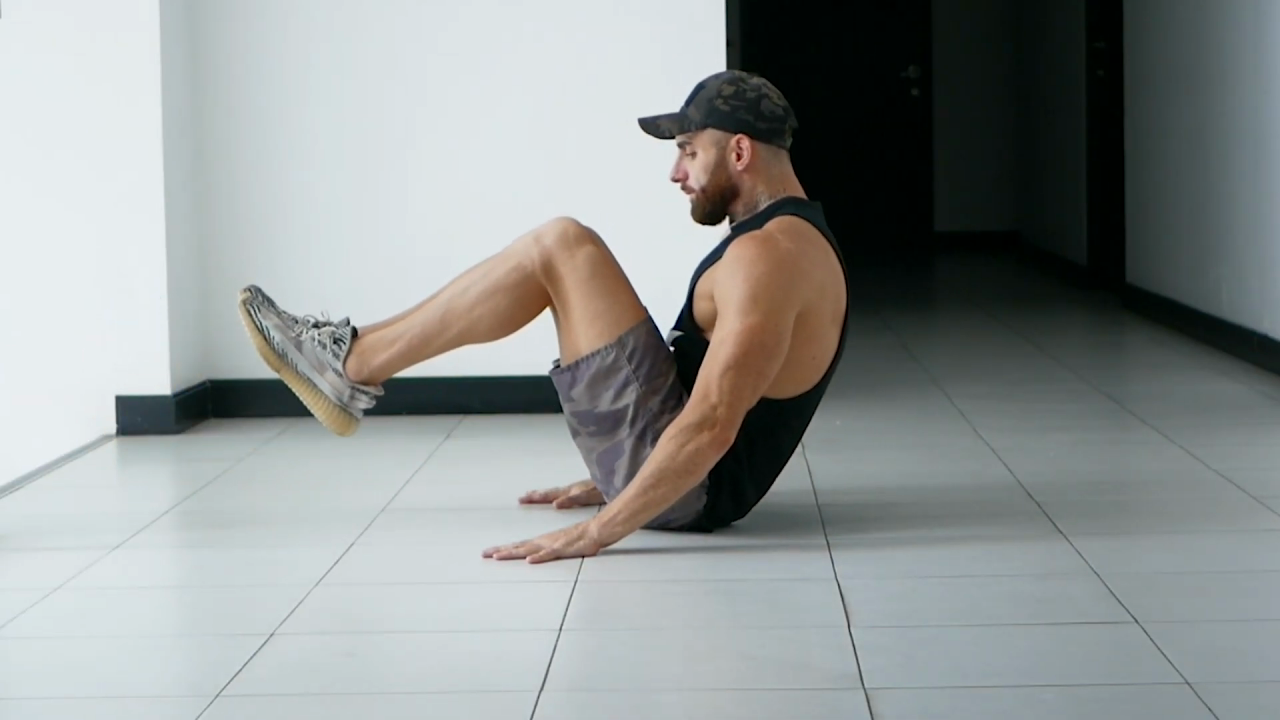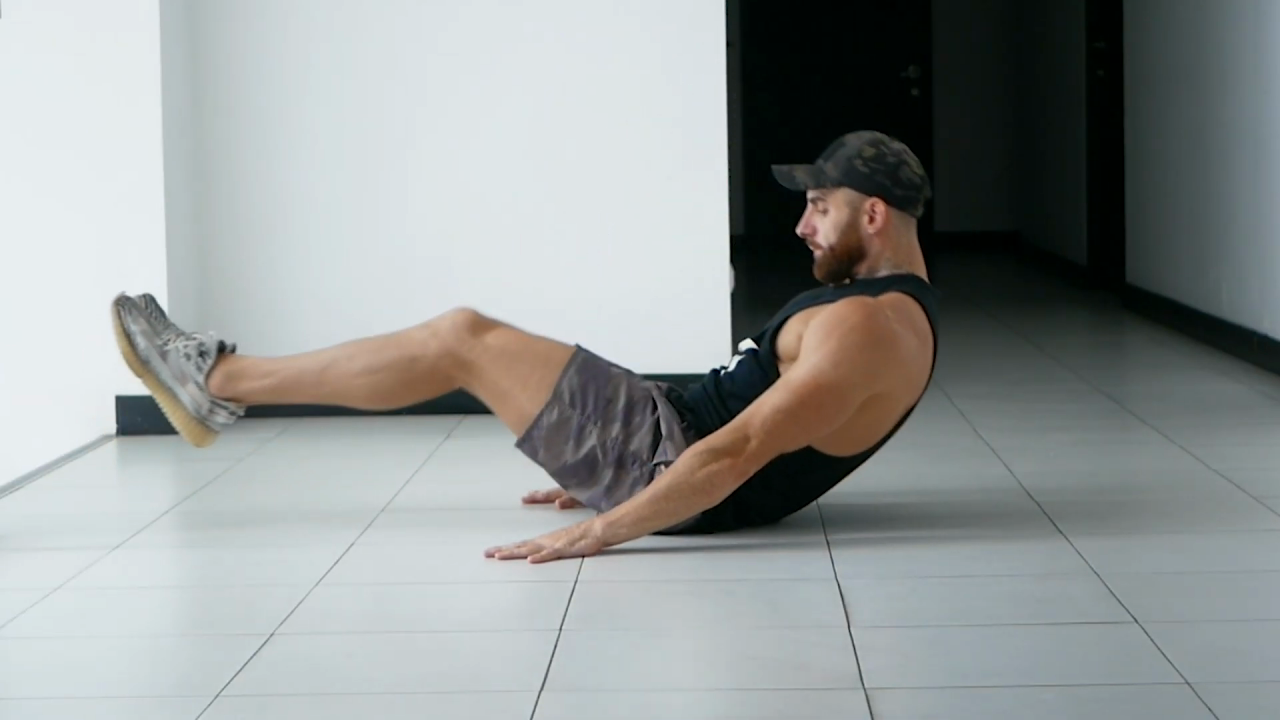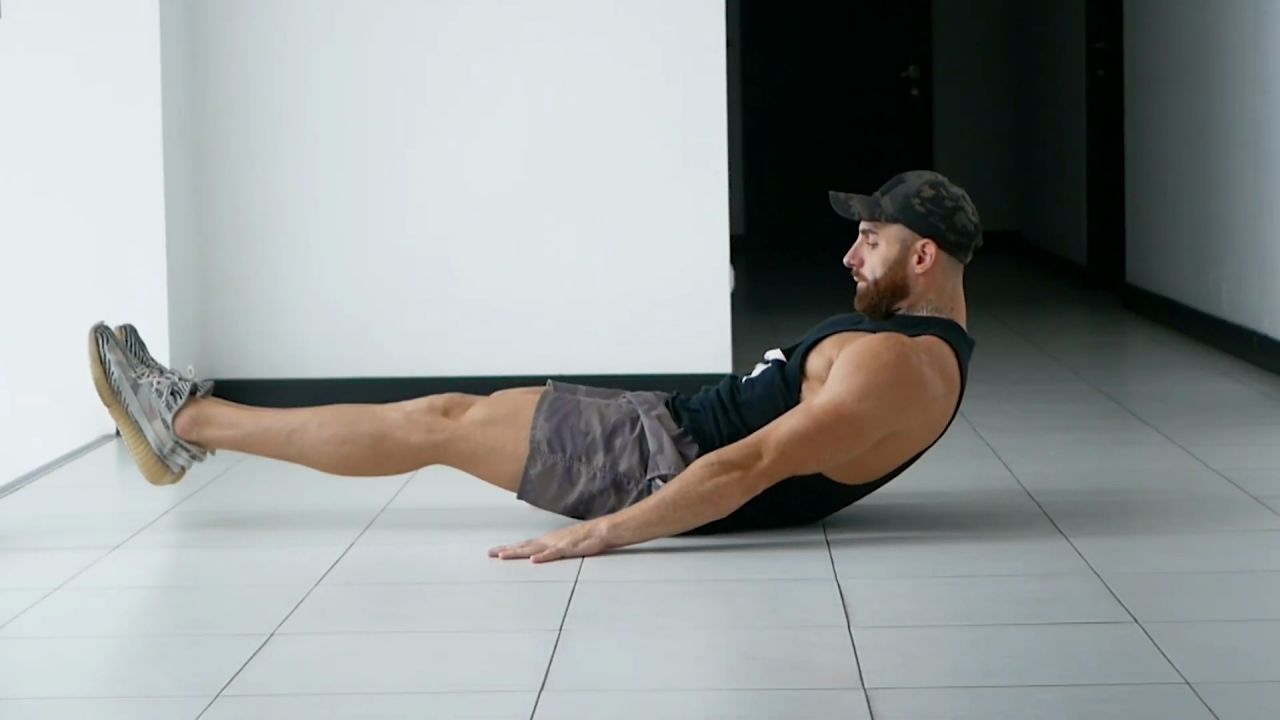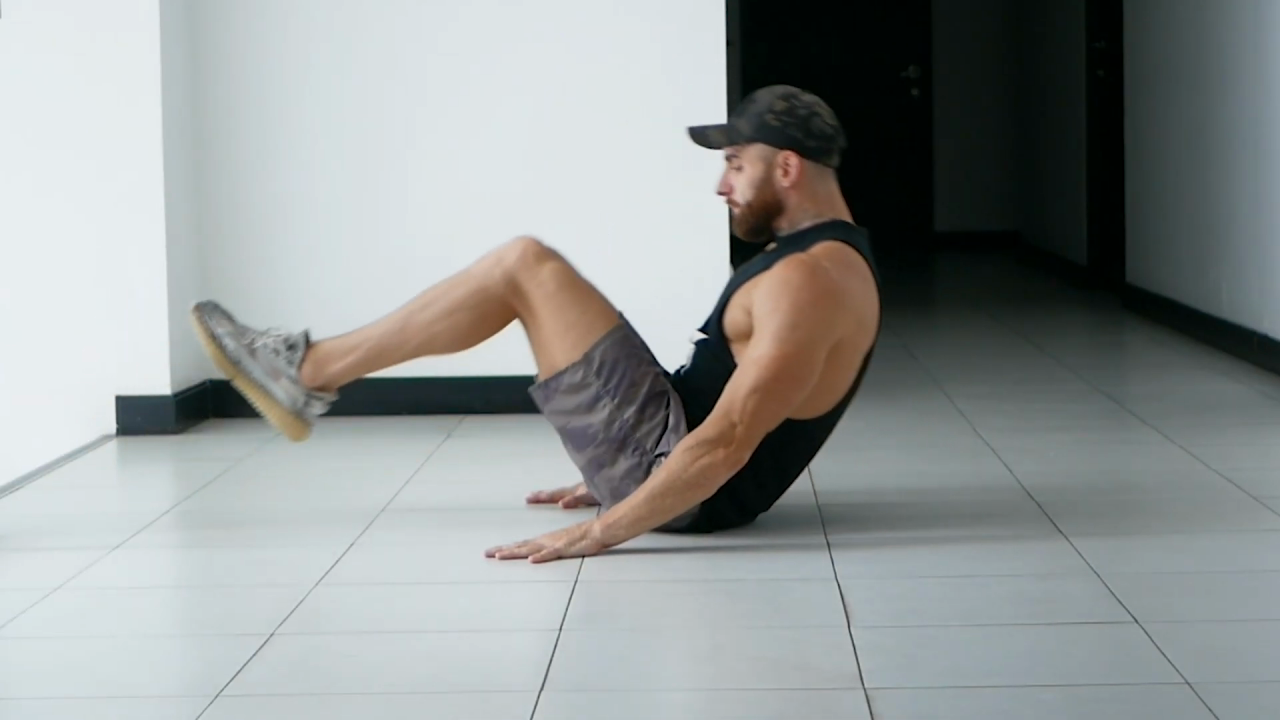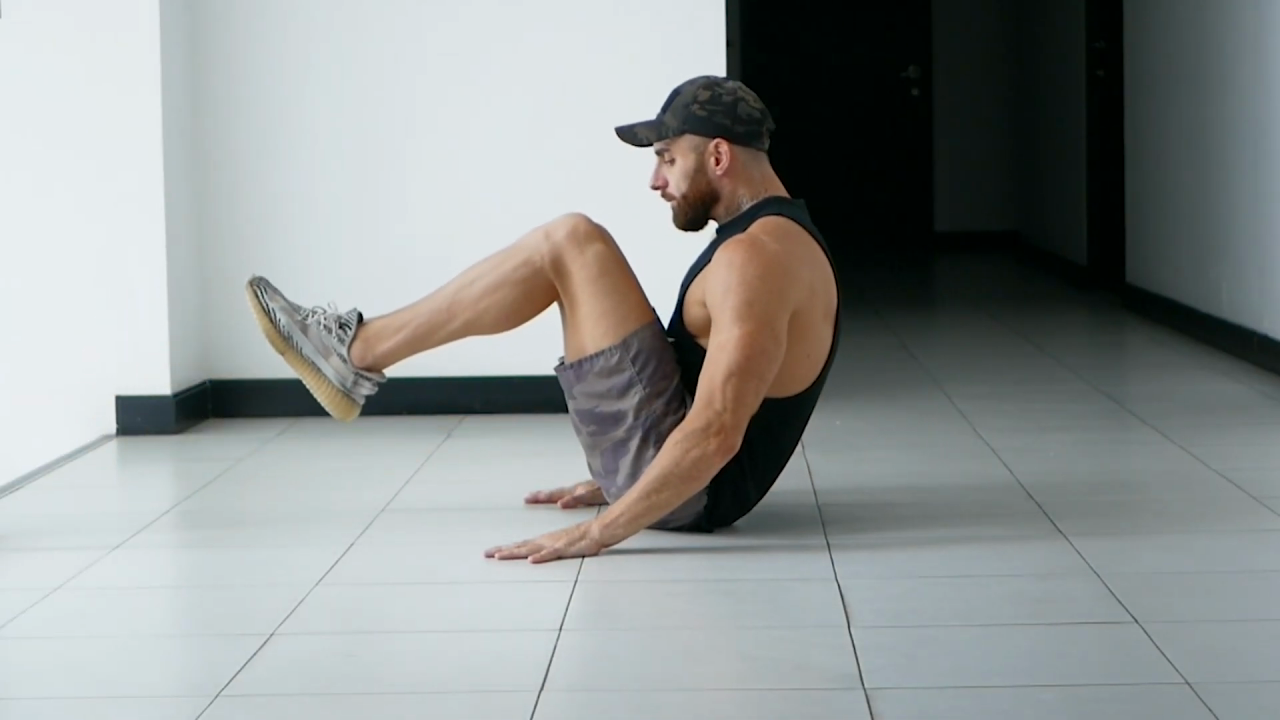
dt=0.4s
person 1, frame 1
left shoulder: (767, 254)
right shoulder: (791, 239)
left elbow: (710, 425)
left wrist: (599, 531)
right wrist: (613, 477)
left hip: (691, 486)
right hip: (681, 470)
left knee: (563, 244)
right knee: (564, 256)
left ankle: (350, 365)
right ankle: (355, 356)
person 1, frame 2
left shoulder: (869, 329)
right shoulder: (886, 305)
left elbow: (737, 454)
left wrist: (601, 531)
right wrist: (601, 472)
left hip: (667, 453)
right hip: (673, 438)
left knee: (461, 335)
right knee: (475, 341)
left ankle: (214, 382)
person 1, frame 3
left shoulder: (900, 367)
right shoulder: (921, 336)
left elbow: (748, 471)
left wrist: (601, 532)
left hip: (670, 462)
right hip: (678, 433)
left knee: (439, 424)
right knee: (460, 412)
left ankle: (184, 422)
person 1, frame 4
left shoulder: (811, 281)
right shoulder: (821, 255)
left elbow: (727, 444)
left wrist: (599, 533)
right wrist: (616, 482)
left hip: (689, 493)
right hip: (676, 460)
left knee: (523, 264)
right knee: (531, 277)
left ankle: (305, 373)
right ankle: (313, 372)
person 1, frame 5
left shoulder: (755, 256)
right shoulder: (776, 236)
left elbow: (715, 435)
left wrist: (598, 533)
right wrist: (619, 478)
left hip: (689, 488)
right hip: (678, 466)
left knee: (571, 240)
right knee: (569, 254)
left ankle: (355, 351)
right ankle: (363, 349)
